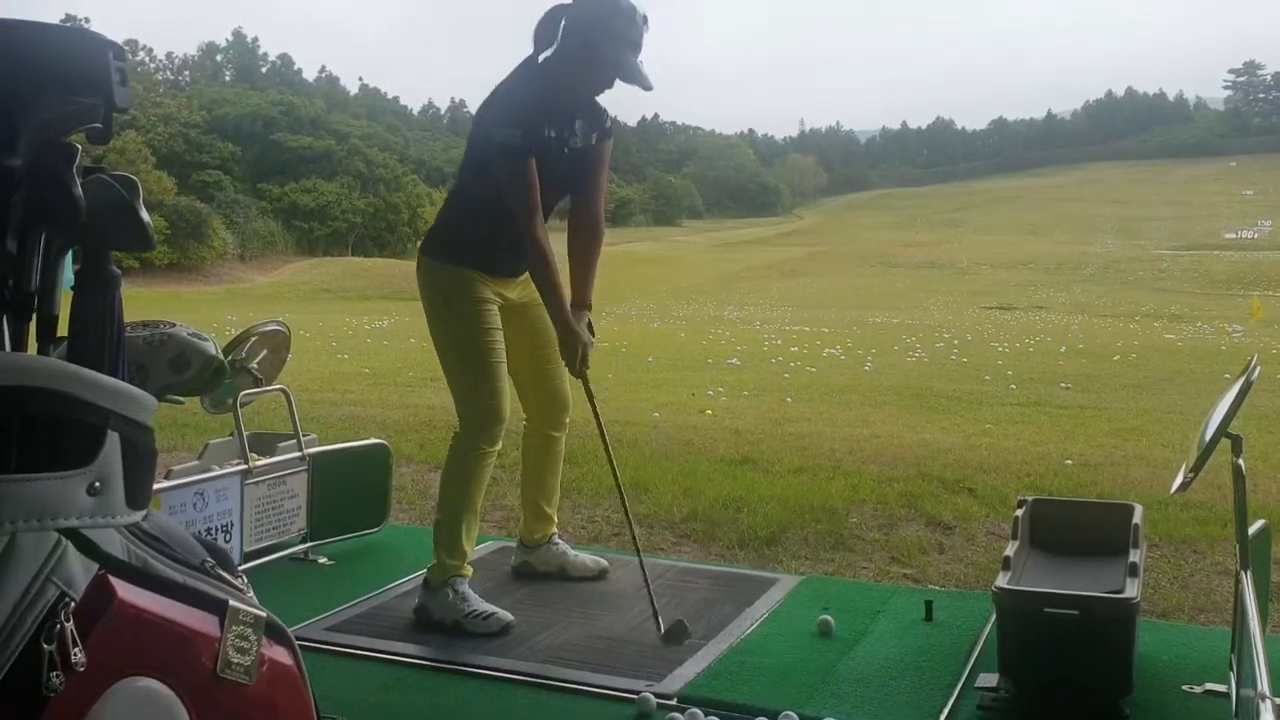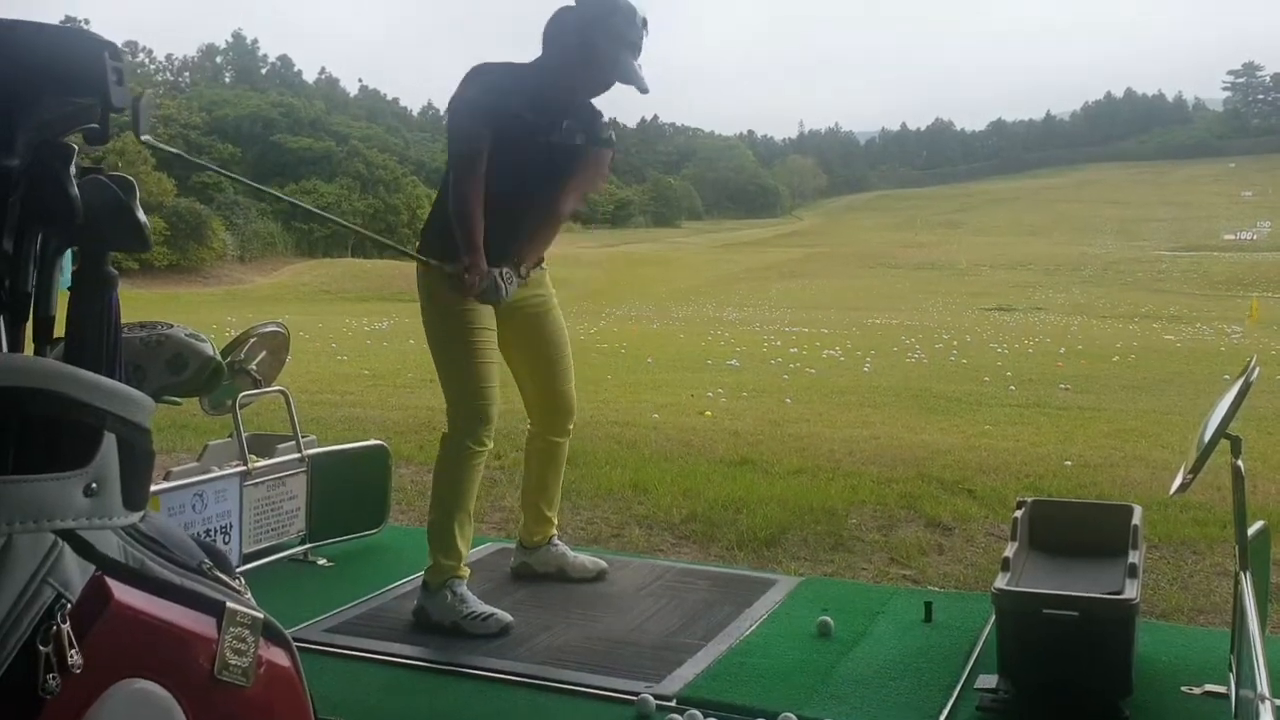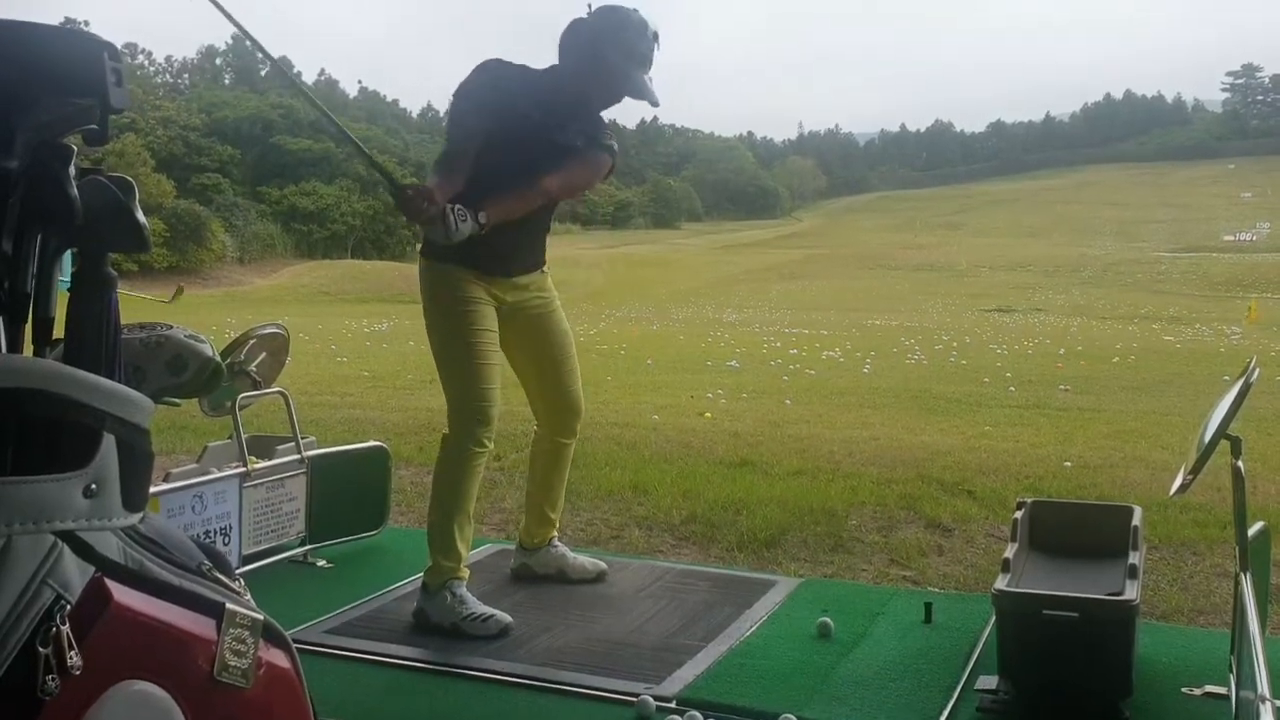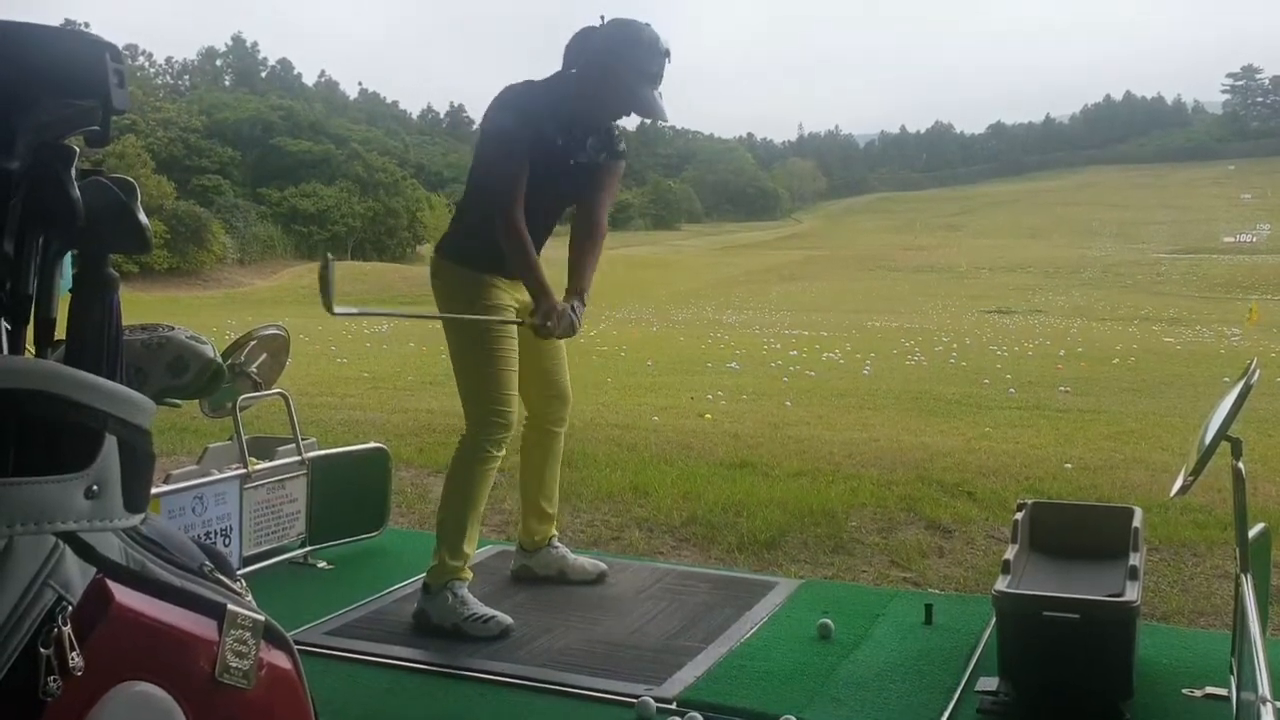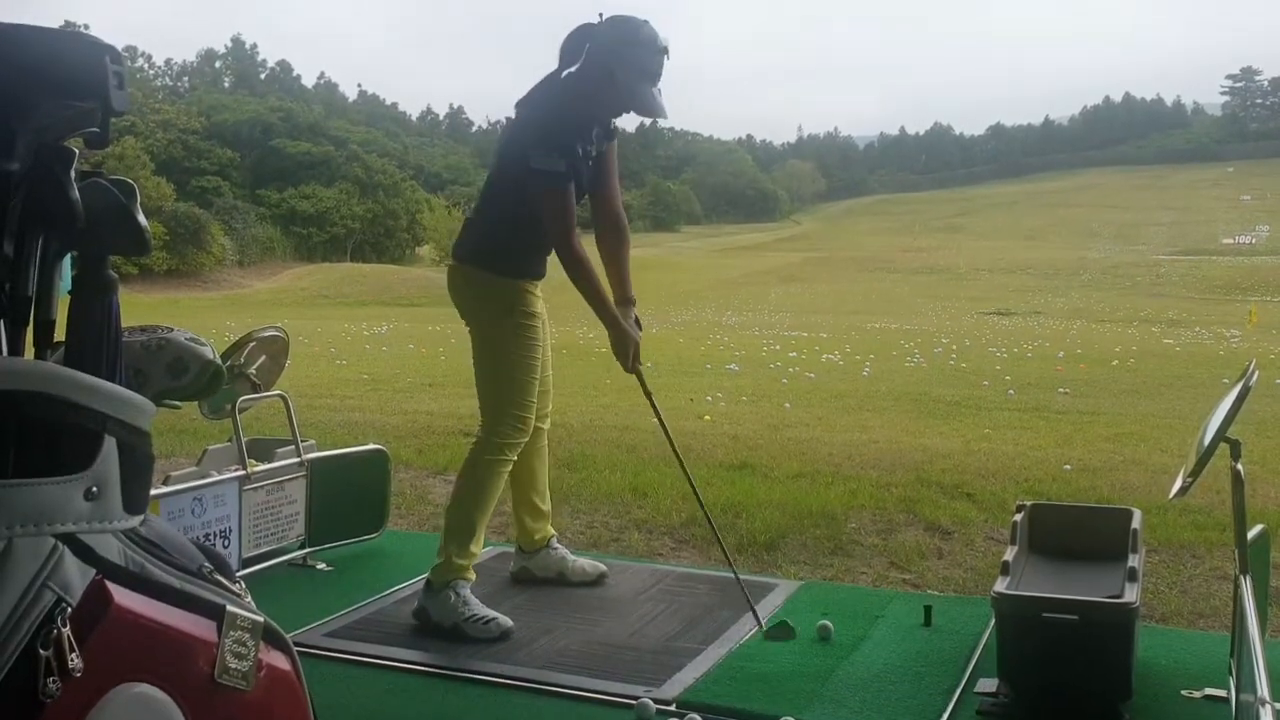
dt=0.3s
person 1, frame 1
left shoulder: (595, 123)
right shoulder: (511, 108)
left elbow: (589, 217)
right elbow: (528, 224)
left wrist: (582, 309)
right wrist: (561, 320)
left hip: (522, 275)
right hip: (459, 271)
left knee: (552, 408)
right knee: (487, 419)
left ankle: (538, 542)
right ankle: (443, 585)
person 1, frame 2
left shoulder: (593, 132)
right shoulder: (489, 85)
left elbow: (558, 207)
right elbow: (467, 177)
left wrist: (509, 271)
right wrist: (472, 257)
left hip: (520, 275)
right hip: (454, 269)
left knee: (557, 412)
right knee: (475, 420)
left ankle: (537, 544)
right ankle: (441, 587)
person 1, frame 3
left shoulder: (598, 144)
right shoulder: (496, 82)
left elbow: (542, 192)
right elbow: (458, 156)
left wrist: (471, 220)
right wrist: (437, 195)
left hip: (527, 277)
right hip: (459, 272)
left knee: (563, 412)
right knee: (476, 420)
left ankle: (538, 545)
right ankle: (441, 587)
person 1, frame 4
left shoulder: (606, 145)
right shoulder: (520, 107)
left elbow: (592, 224)
right elbow: (505, 212)
left wrist: (575, 298)
right wrist: (543, 295)
left hip: (528, 281)
right hip: (472, 272)
left knee: (552, 407)
right knee: (494, 422)
left ankle: (537, 545)
right ankle: (443, 587)
person 1, frame 5
left shoulder: (597, 122)
right shoulder: (546, 129)
left elbow: (610, 218)
right elbow: (566, 240)
left wrist: (627, 304)
right wrist: (614, 325)
left hip: (516, 276)
right hip: (494, 278)
left knee: (535, 415)
right knee: (506, 427)
left ankle: (535, 546)
right ankle: (445, 586)
